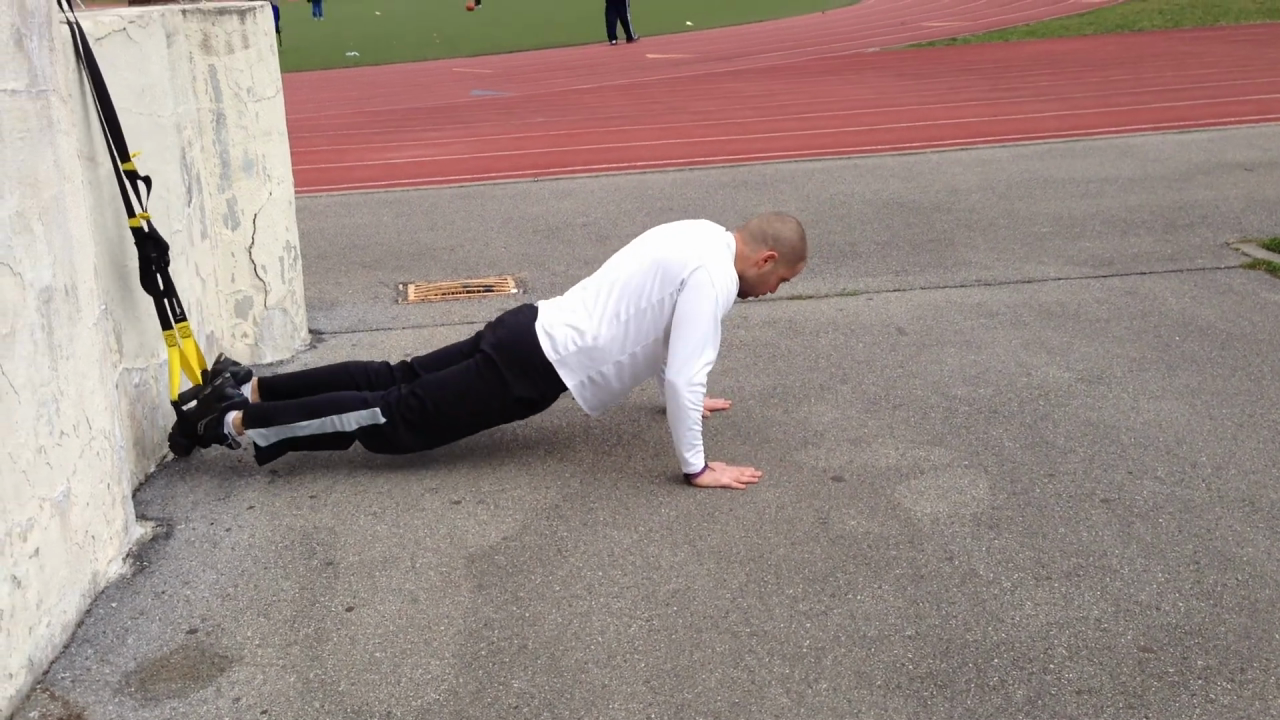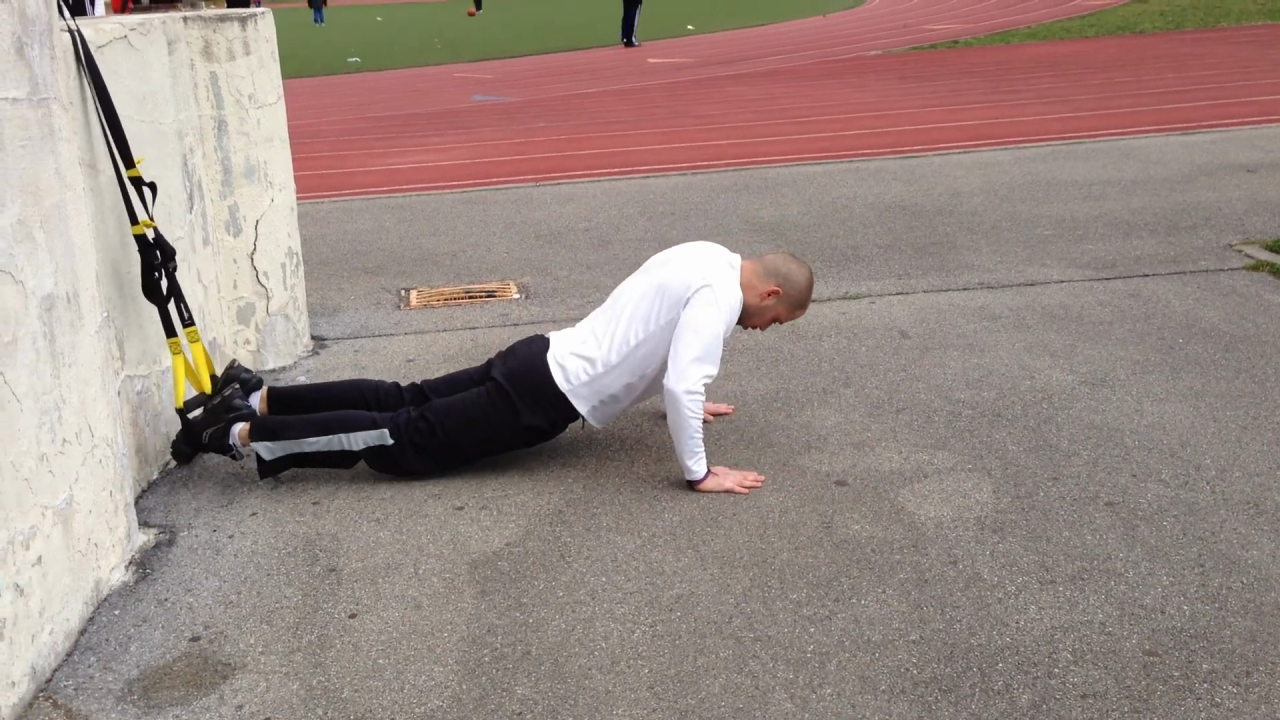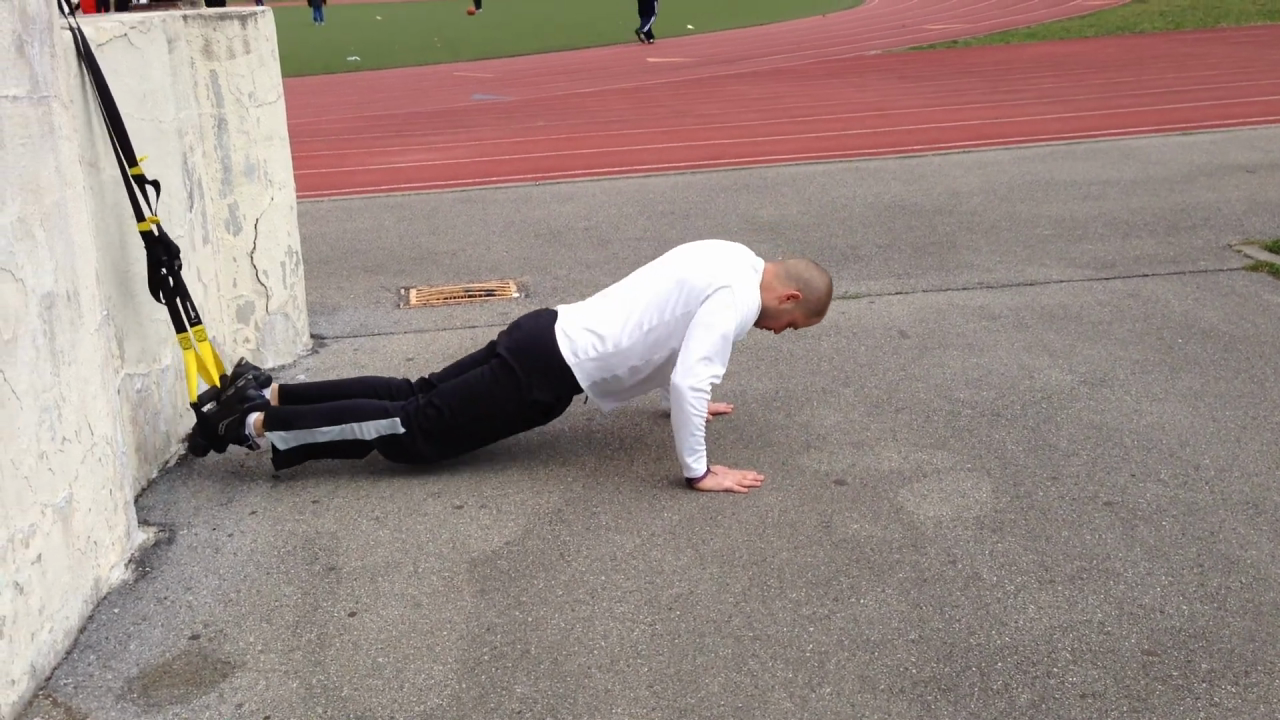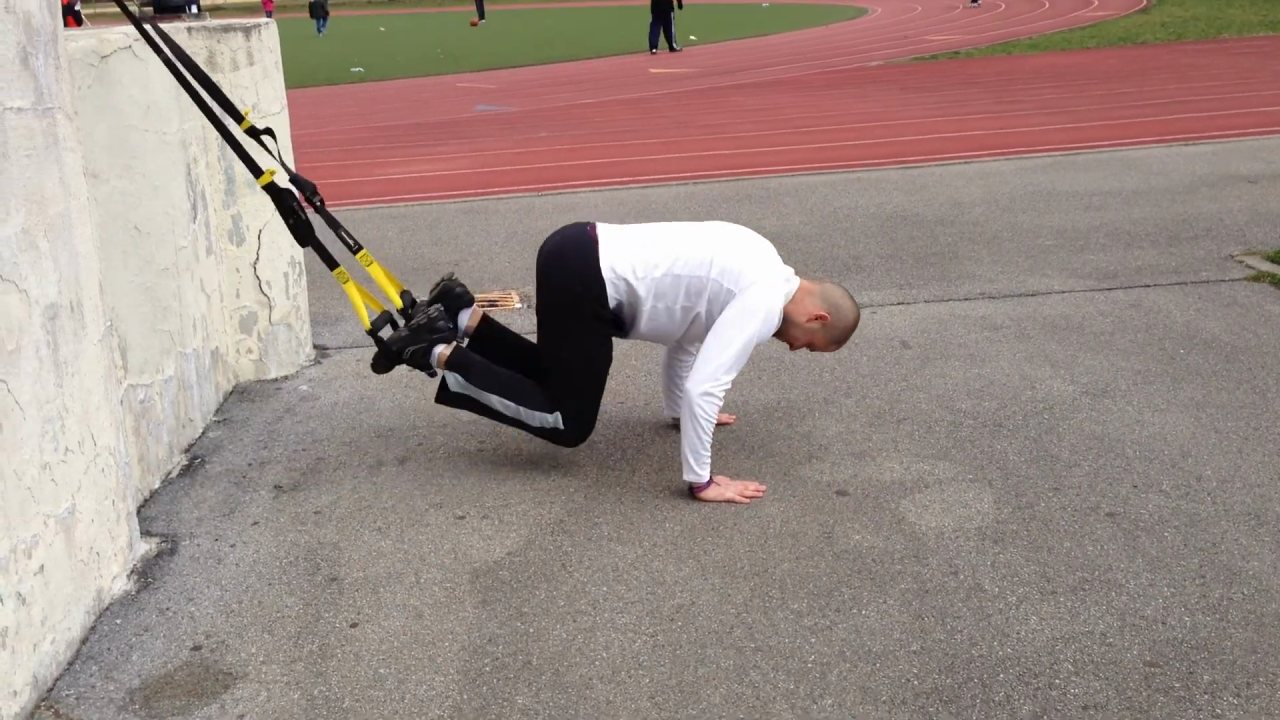
dt=0.5s
person 1, frame 1
left shoulder: (701, 236)
right shoulder: (715, 275)
right elbow: (684, 375)
left wrist: (684, 396)
right wrist: (697, 467)
left hip: (532, 331)
right hip: (536, 366)
left knee: (395, 383)
right knee: (395, 419)
left ankle: (246, 386)
right ankle: (237, 421)
person 1, frame 2
left shoulder: (708, 257)
right shoulder: (721, 295)
right elbow: (681, 384)
left wrist: (688, 402)
right wrist: (699, 472)
left hip: (543, 361)
right hip: (546, 398)
left knee: (404, 403)
right knee: (404, 441)
left ankle: (256, 396)
right ankle: (243, 432)
person 1, frame 3
left shoulder: (727, 257)
right shoulder: (741, 296)
right elbow: (689, 380)
left wrist: (686, 400)
right wrist: (699, 470)
left hip: (548, 337)
right hip: (552, 370)
left knee: (418, 397)
right knee: (414, 428)
left ankle: (268, 392)
right ankle: (260, 422)
person 1, frame 4
left shoulder: (760, 274)
right shoulder: (767, 302)
left elbow: (682, 328)
right elbow: (701, 387)
left wrist: (682, 412)
right wrist: (701, 480)
left hip: (576, 250)
right hip: (581, 271)
left knee: (562, 381)
right knee: (568, 423)
left ankle: (461, 319)
right ankle: (444, 356)
